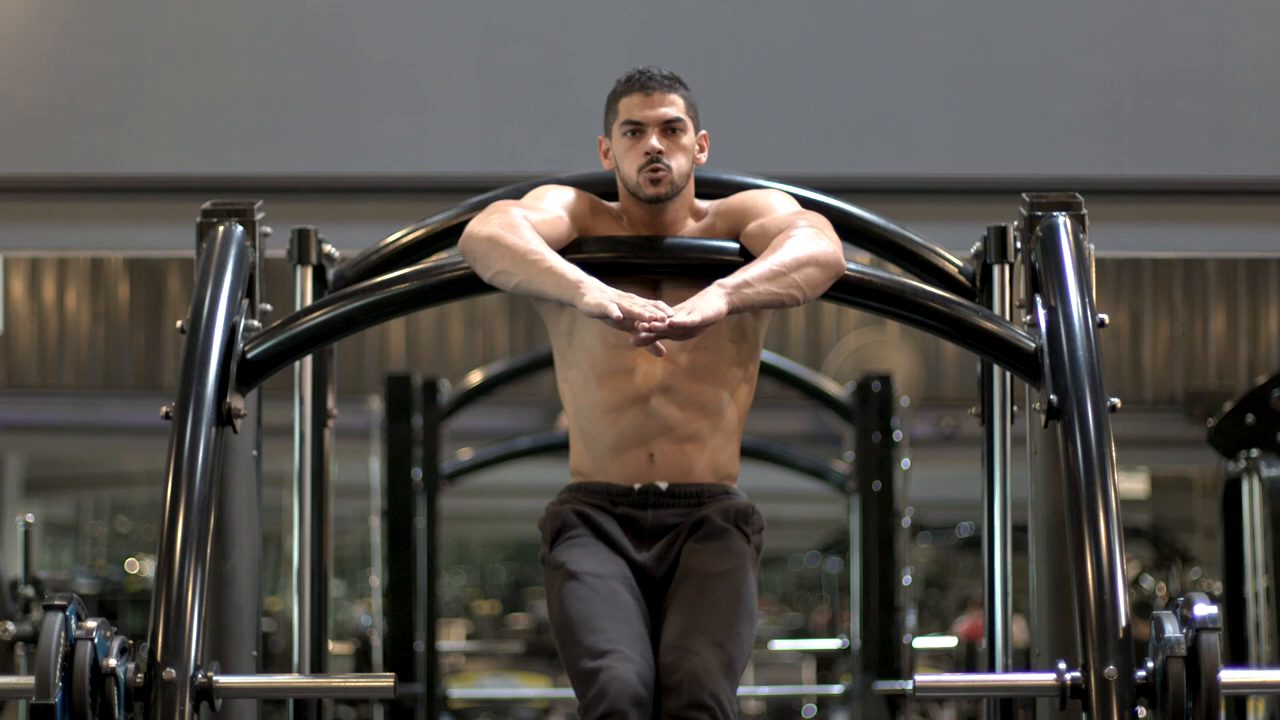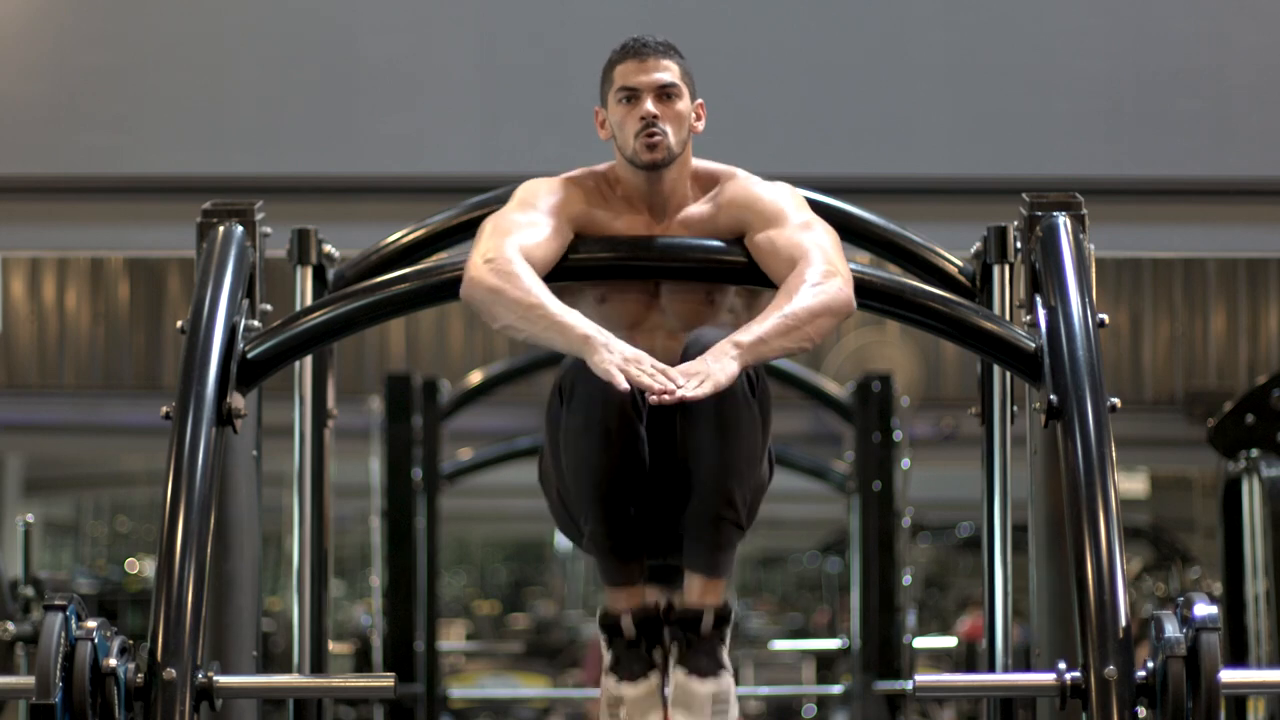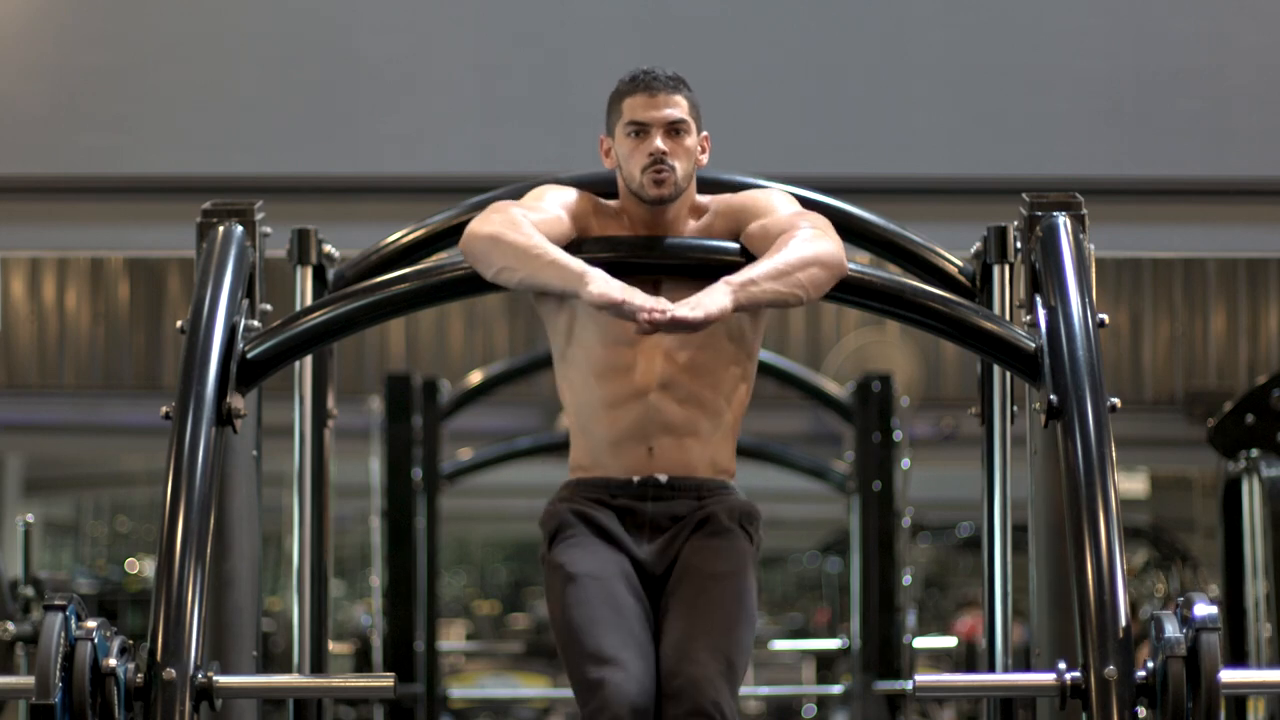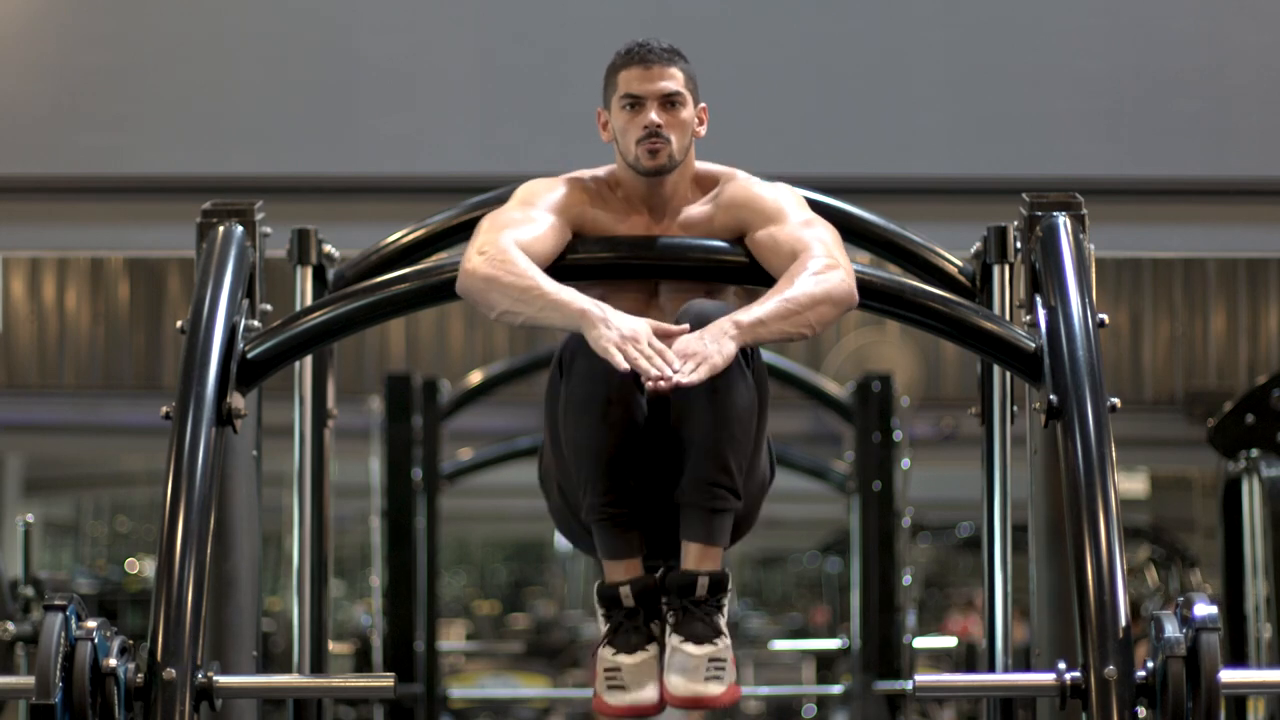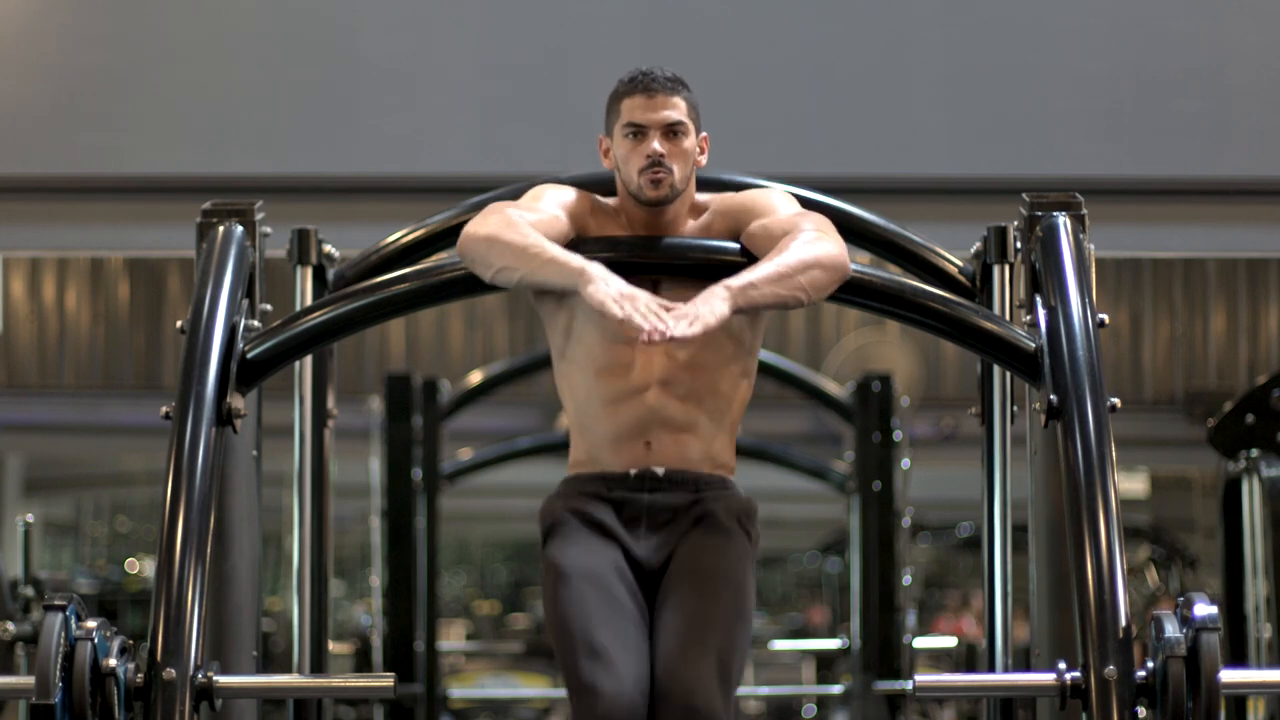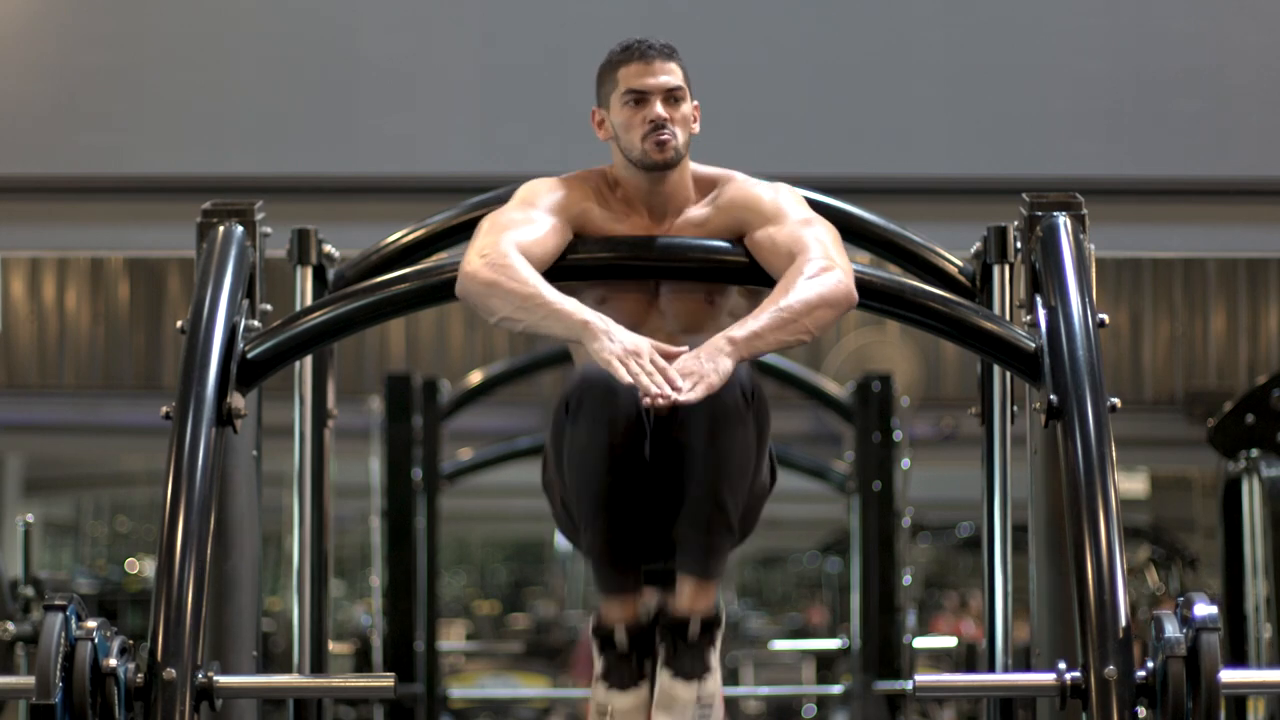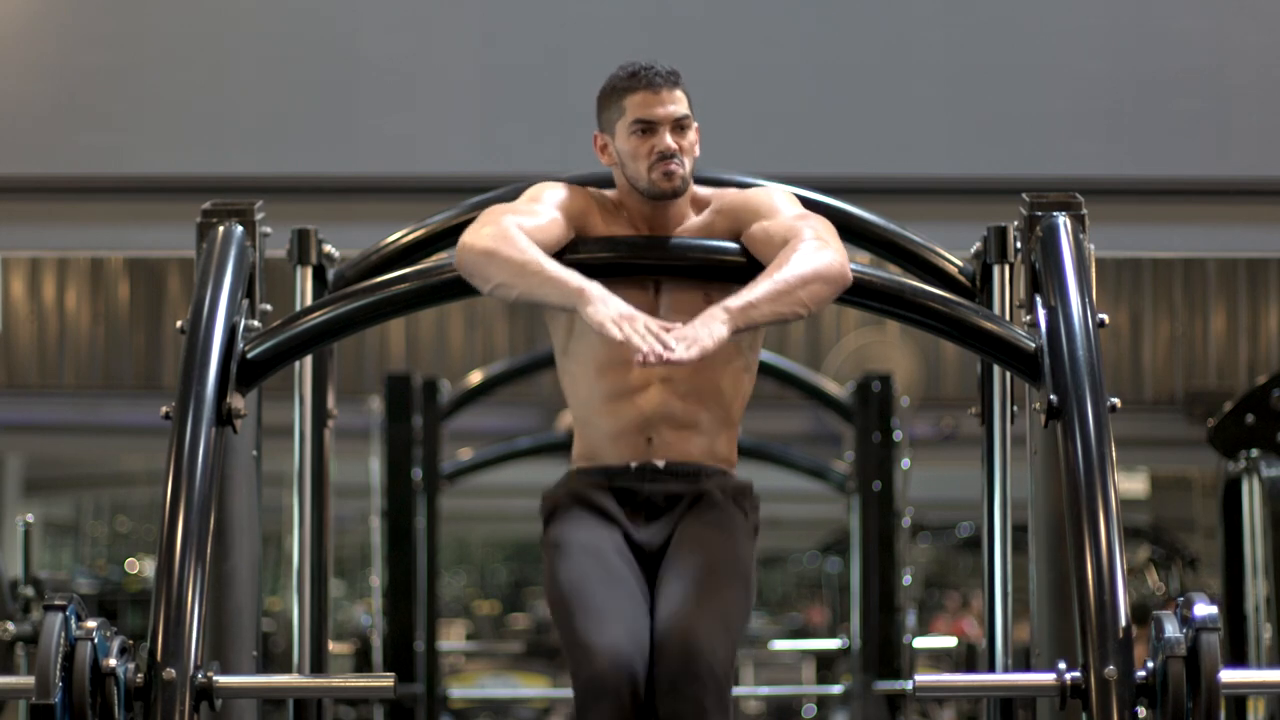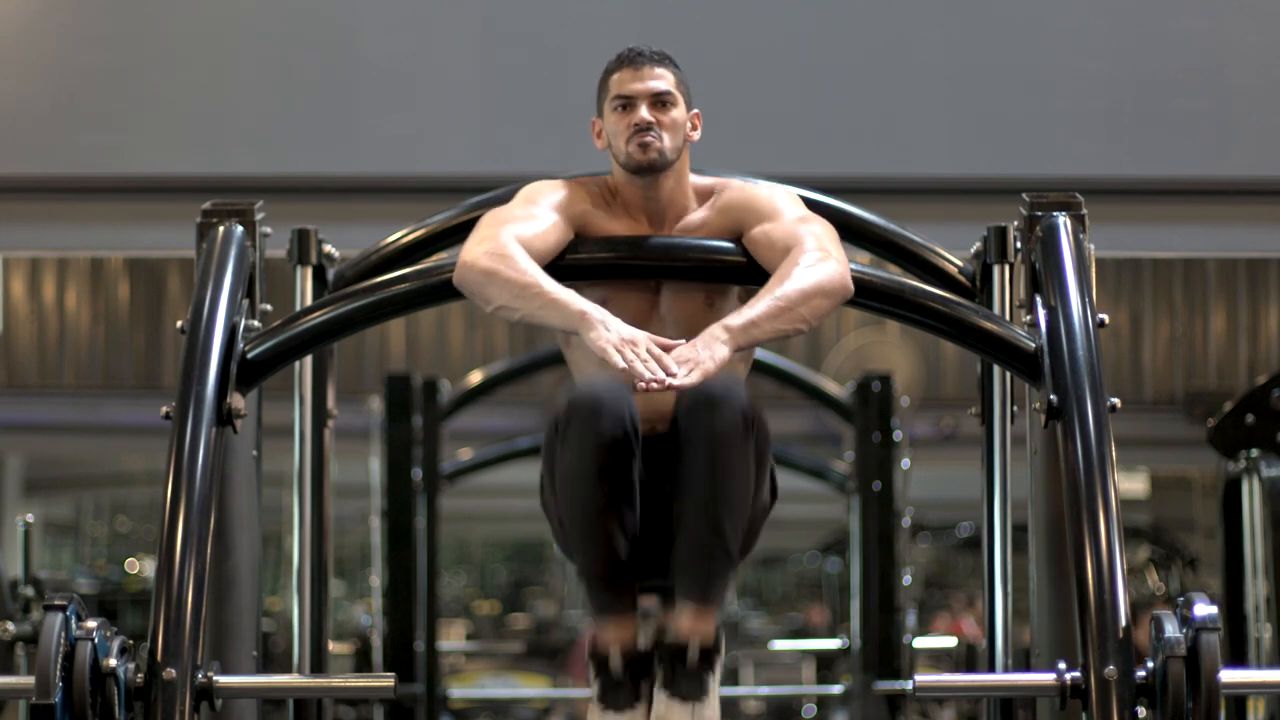
dt=0.5s
person 1, frame 1
left shoulder: (748, 217)
right shoulder: (570, 217)
left elbow: (822, 252)
right elbow: (485, 238)
left wrist: (717, 298)
right wrist: (589, 292)
left hip: (709, 523)
right hip: (594, 522)
person 1, frame 2
left shoulder: (748, 199)
right shoulder: (563, 199)
left elbow: (831, 287)
right elbow: (485, 278)
left wrist: (732, 352)
right wrist: (594, 341)
left hip: (708, 480)
right hip: (602, 490)
left knee: (717, 355)
right knee: (592, 379)
left ankle: (702, 618)
right ankle: (628, 617)
person 1, frame 3
left shoulder: (746, 216)
right shoulder: (569, 216)
left elbow: (824, 252)
right elbow: (484, 236)
left wrist: (723, 295)
right wrist: (594, 283)
left hip: (708, 520)
right hip: (593, 519)
person 1, frame 4
left shoulder: (746, 200)
right shoulder: (564, 200)
left elbow: (834, 281)
right elbow: (480, 270)
left wrist: (729, 331)
right wrist: (595, 316)
left hip: (712, 480)
right hip: (598, 487)
left knee: (712, 323)
right knee: (587, 356)
left ankle: (699, 589)
right ankle: (625, 594)
person 1, frame 5
left shoulder: (744, 217)
right shoulder: (567, 215)
left elbow: (826, 253)
right elbow: (481, 238)
left wrist: (721, 297)
right wrist: (593, 278)
left hip: (707, 514)
right hip: (591, 514)
person 1, frame 6
left shoulder: (747, 201)
right shoulder: (566, 201)
left elbow: (833, 282)
right elbow: (479, 274)
left wrist: (727, 346)
right wrist: (596, 329)
left hip: (713, 483)
right hip: (599, 480)
left knee: (730, 387)
right knee: (595, 390)
left ankle: (693, 615)
right ankle: (620, 624)
person 1, frame 7
left shoulder: (745, 215)
right shoulder: (567, 214)
left elbow: (828, 261)
right elbow: (478, 248)
left wrist: (720, 317)
right wrist: (590, 296)
left hip: (710, 504)
right hip: (593, 504)
left knee: (691, 657)
right knee: (609, 667)
person 1, frame 8
left shoulder: (745, 206)
right shoulder: (568, 206)
left elbow: (829, 274)
right elbow: (476, 265)
left wrist: (722, 335)
right wrist: (593, 321)
left hip: (710, 482)
right hip: (604, 490)
left knee: (722, 399)
right knee: (592, 406)
left ankle: (693, 639)
right ankle: (616, 645)
